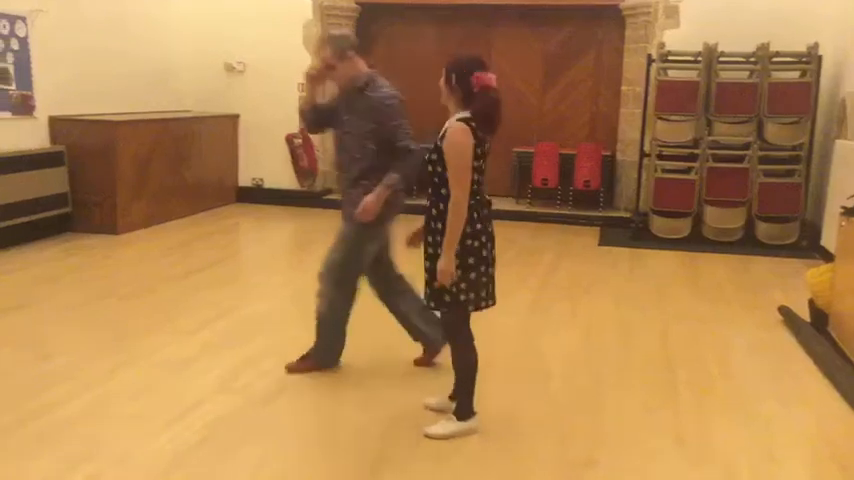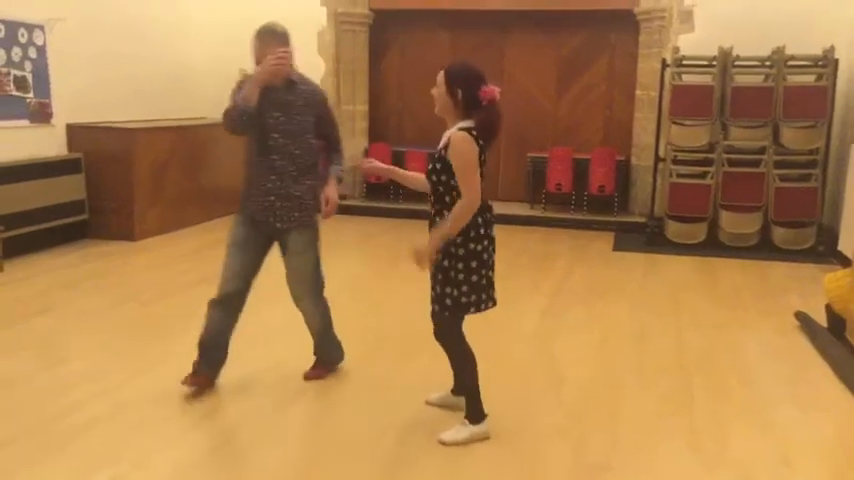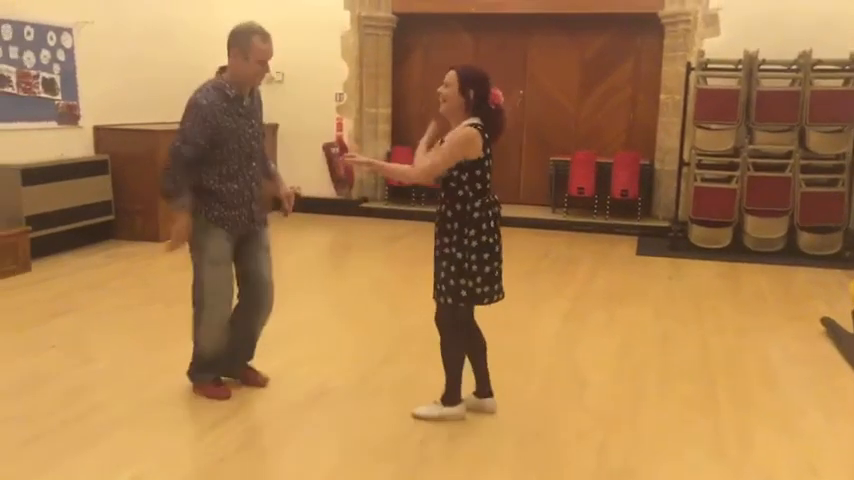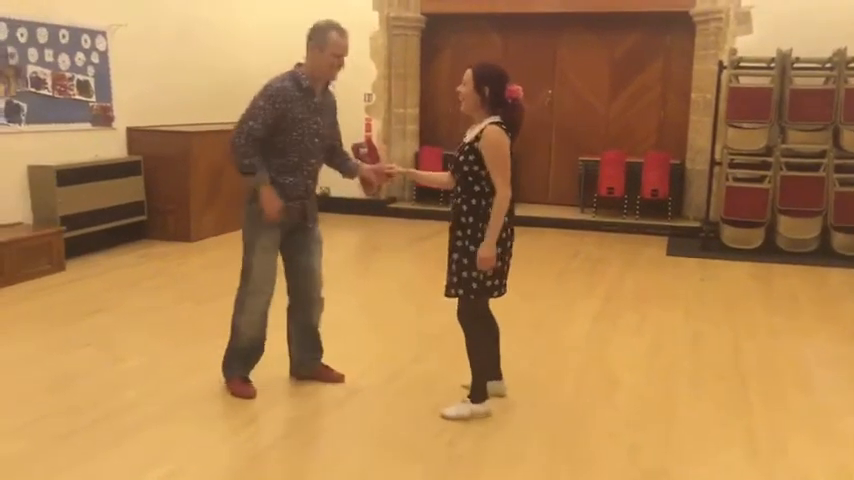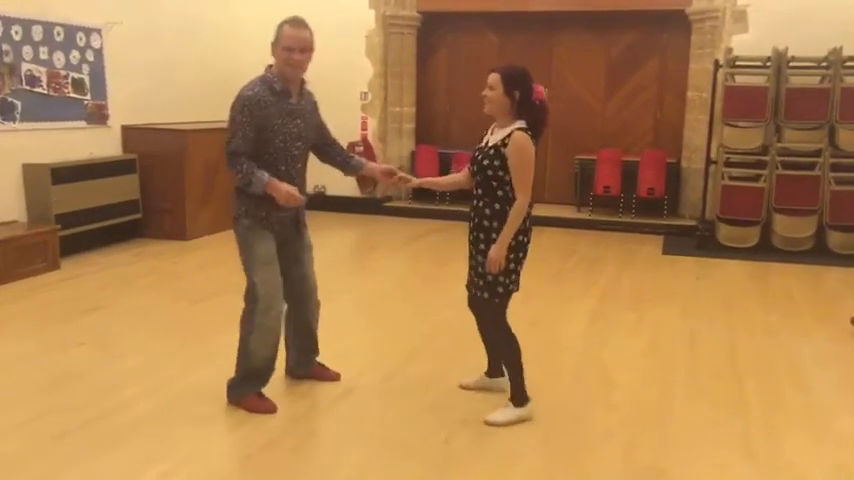
dt=0.7s
person 1, frame 1
left shoulder: (383, 98)
right shoulder: (347, 94)
left elbow: (407, 155)
right elbow: (313, 124)
left wrist: (380, 194)
right wrist: (312, 90)
left hip: (371, 203)
right hip: (355, 201)
left knee: (334, 276)
right knee: (382, 275)
left ankle: (324, 352)
right ankle: (431, 335)
person 1, frame 2
left shoulder: (310, 94)
right shoulder: (250, 87)
left elbow: (333, 146)
right elbow: (234, 124)
left wrist: (331, 183)
right wrist: (258, 77)
left hip: (298, 209)
right hip: (253, 208)
left knee: (305, 289)
right knee: (229, 289)
left ankle: (329, 354)
right ankle: (207, 366)
person 1, frame 3
left shoulder: (253, 96)
right shoulder: (206, 102)
right elbow: (179, 162)
left wrist: (277, 181)
right wrist: (181, 214)
left hip: (252, 214)
right hip: (213, 217)
left knee: (260, 294)
right knee: (214, 300)
left ankle: (235, 360)
right ankle: (205, 373)
person 1, frame 4
left shoulder: (327, 100)
right shoulder: (279, 91)
left elbow: (331, 151)
right elbow: (244, 140)
left wrist: (360, 169)
right wrist: (264, 189)
left hip: (304, 209)
right hip: (269, 207)
left knee: (309, 289)
right knee: (257, 290)
left ankle: (306, 361)
right ankle: (237, 369)
person 1, frame 5
left shoulder: (307, 100)
right shoulder: (252, 97)
left elbow: (326, 147)
right elbow: (236, 158)
left wrist: (369, 168)
right wrist: (272, 186)
left hip: (293, 216)
right hip: (257, 215)
left knee: (304, 293)
right knee: (266, 300)
left ankle: (302, 361)
right ankle: (245, 385)
person 2, frame 1
left shoulder: (458, 130)
right shoulder: (474, 125)
left elbow: (460, 198)
left wrist: (447, 254)
right wrist: (427, 227)
left hip: (462, 238)
right hip: (465, 234)
left knee: (455, 324)
right knee: (453, 322)
left ankle: (465, 415)
right ankle: (458, 396)
person 2, frame 2
left shoulder: (461, 139)
right shoulder: (457, 135)
left elbow: (470, 200)
right elbow: (436, 186)
left wrist: (433, 243)
right wrist: (389, 171)
left hip: (463, 243)
right hip: (455, 241)
left knee: (447, 328)
right knee: (445, 320)
left ankle: (476, 419)
right ankle: (460, 391)
person 2, frame 3
left shoulder: (468, 135)
right shoulder: (456, 134)
left elbow: (421, 174)
right elbow: (414, 173)
left wrist: (427, 139)
right wrist: (371, 163)
left hip: (470, 236)
right hip: (459, 234)
left knee: (448, 317)
right knee: (461, 317)
left ankle: (451, 401)
right ankle: (483, 395)
person 2, frame 4
left shoulder: (493, 133)
right shoulder: (475, 130)
left elbow: (502, 192)
right elbow: (451, 180)
left wrist: (490, 242)
right wrist: (406, 173)
left hip: (483, 231)
right hip: (469, 228)
left knee: (469, 311)
right knee: (476, 308)
left ankle: (479, 398)
right ankle: (493, 378)
person 2, frame 5
left shoulder: (519, 139)
right shoulder: (492, 133)
left elbow: (522, 199)
right elbow: (467, 178)
left wrist: (502, 245)
right wrist: (421, 181)
left hip: (505, 235)
right hip: (482, 230)
left knee: (493, 312)
right knee: (479, 305)
left ankle: (520, 401)
right ankle: (495, 374)
